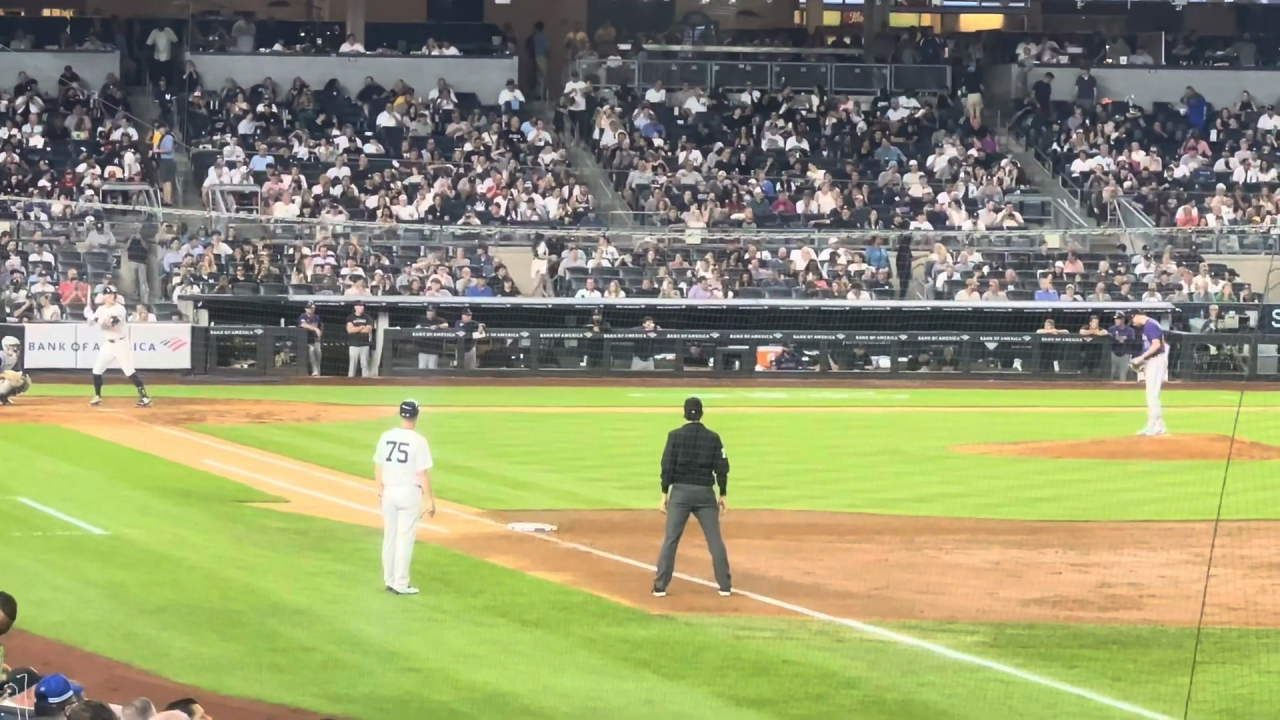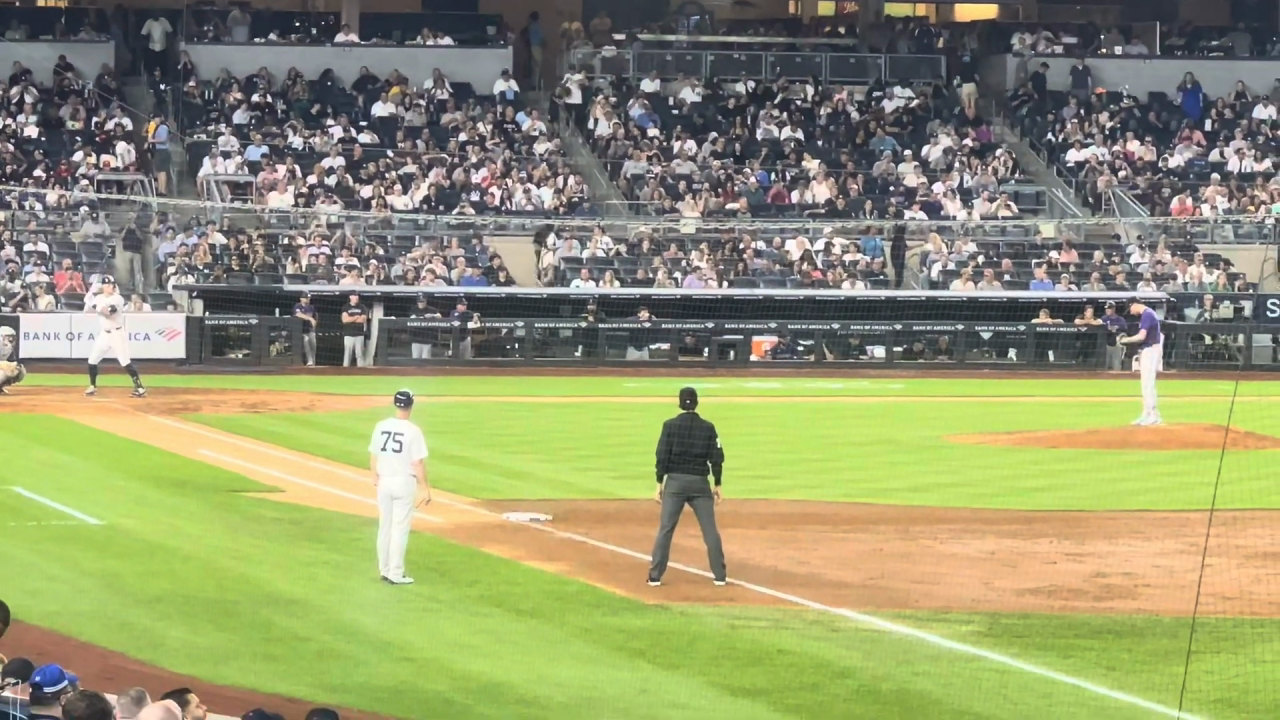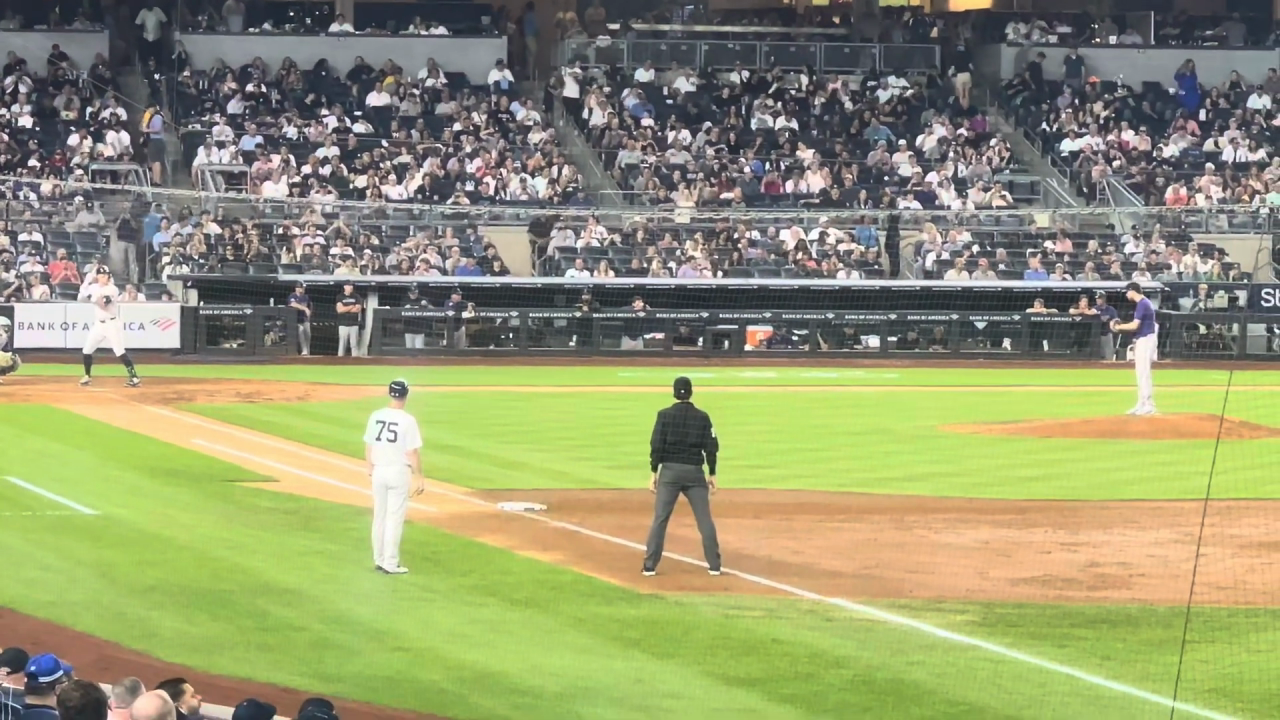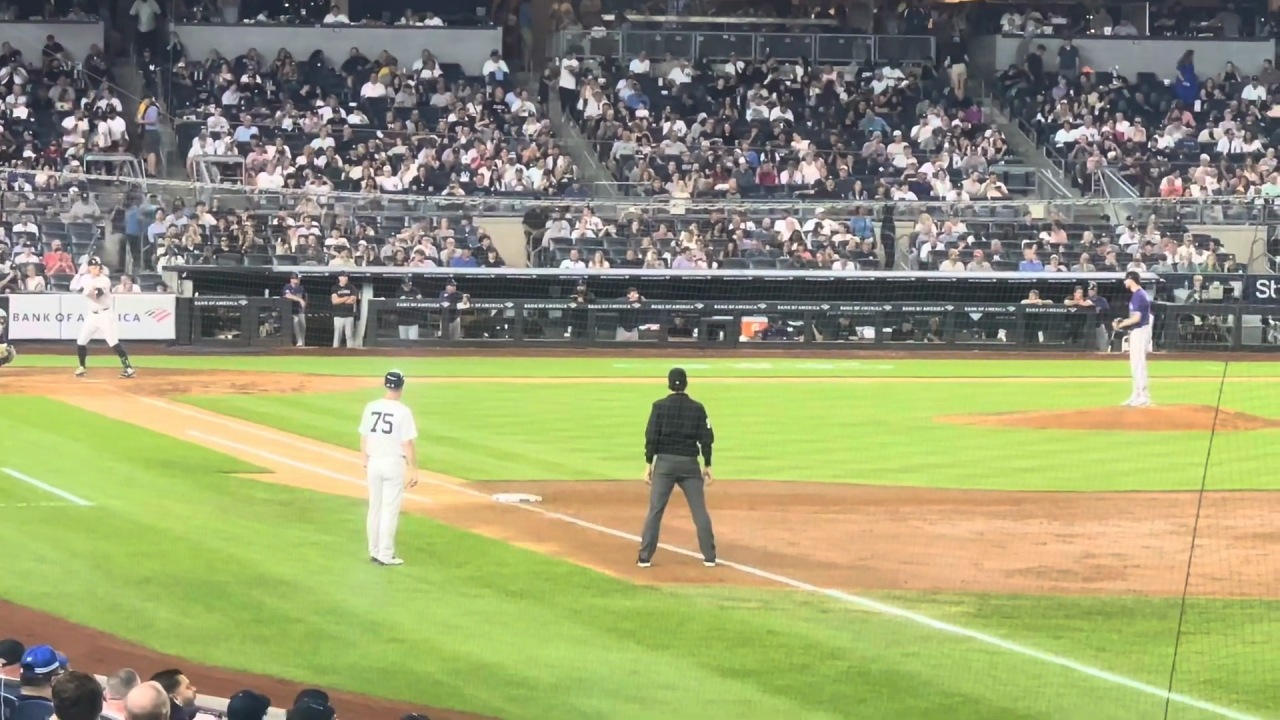
dt=0.2s
person 1, frame 1
left shoulder: (675, 435)
right shoulder: (713, 437)
left elbow: (667, 466)
right elbow: (722, 468)
left wrist: (665, 493)
right wrist: (722, 495)
left hip: (680, 491)
right hip: (705, 492)
left knee: (670, 539)
right knee: (715, 540)
left ankle: (660, 586)
right ankle: (725, 586)
person 1, frame 2
left shoulder: (670, 425)
right shoulder: (708, 427)
left elbow: (662, 456)
right elbow: (716, 458)
left wrist: (659, 483)
right wrist: (717, 485)
left hip: (675, 481)
right hip: (700, 482)
left knee: (665, 529)
right knee: (710, 530)
left ankle: (655, 576)
right ankle: (720, 576)
person 1, frame 3
left shoulder: (665, 415)
right shoulder: (702, 417)
left elbow: (657, 446)
right elbow: (711, 448)
left wrist: (654, 472)
right wrist: (712, 474)
left hip: (670, 470)
right hip: (694, 472)
left knee: (660, 518)
right knee: (705, 519)
left ankle: (649, 566)
right ankle: (714, 565)
person 1, frame 4
left shoulder: (660, 406)
right shoulder: (697, 408)
left elbow: (652, 437)
right elbow: (706, 439)
left wrist: (649, 464)
right wrist: (707, 465)
left hip: (665, 462)
right hip: (689, 463)
left knee: (655, 510)
right knee: (700, 511)
left ankle: (644, 557)
right ankle: (710, 556)
person 2, frame 1
left shoulder: (386, 437)
right shoulder: (418, 440)
left elbow: (378, 468)
right elbow: (423, 473)
left wrist: (381, 492)
right wrist: (430, 499)
left hip: (389, 492)
right hip: (409, 493)
left knee: (390, 537)
right knee: (405, 539)
left ankle: (389, 581)
right ankle: (401, 584)
person 2, frame 2
left shoulder: (381, 426)
right shoulder: (413, 430)
left elbow: (373, 458)
right elbow: (418, 463)
left wrist: (376, 481)
right wrist: (425, 488)
left hip: (384, 481)
right hip: (404, 482)
left knee: (385, 527)
right knee: (400, 529)
left ankle: (384, 571)
right ankle: (396, 574)
person 2, frame 3
left shoulder: (375, 416)
right shoulder: (407, 420)
left elbow: (368, 447)
right elbow: (412, 453)
left wrist: (371, 471)
right wrist: (419, 478)
left hip: (379, 471)
right hip: (399, 472)
left knee: (379, 517)
right knee: (394, 518)
left ankle: (379, 560)
right ankle: (390, 564)
person 2, frame 4
left shoulder: (371, 407)
right shoulder: (403, 411)
left elbow: (364, 438)
right elbow: (407, 444)
left wrist: (366, 462)
right wrist: (413, 469)
left hip: (374, 462)
right hip: (394, 463)
left knee: (375, 508)
right knee: (390, 510)
left ankle: (374, 552)
right ankle: (385, 555)
